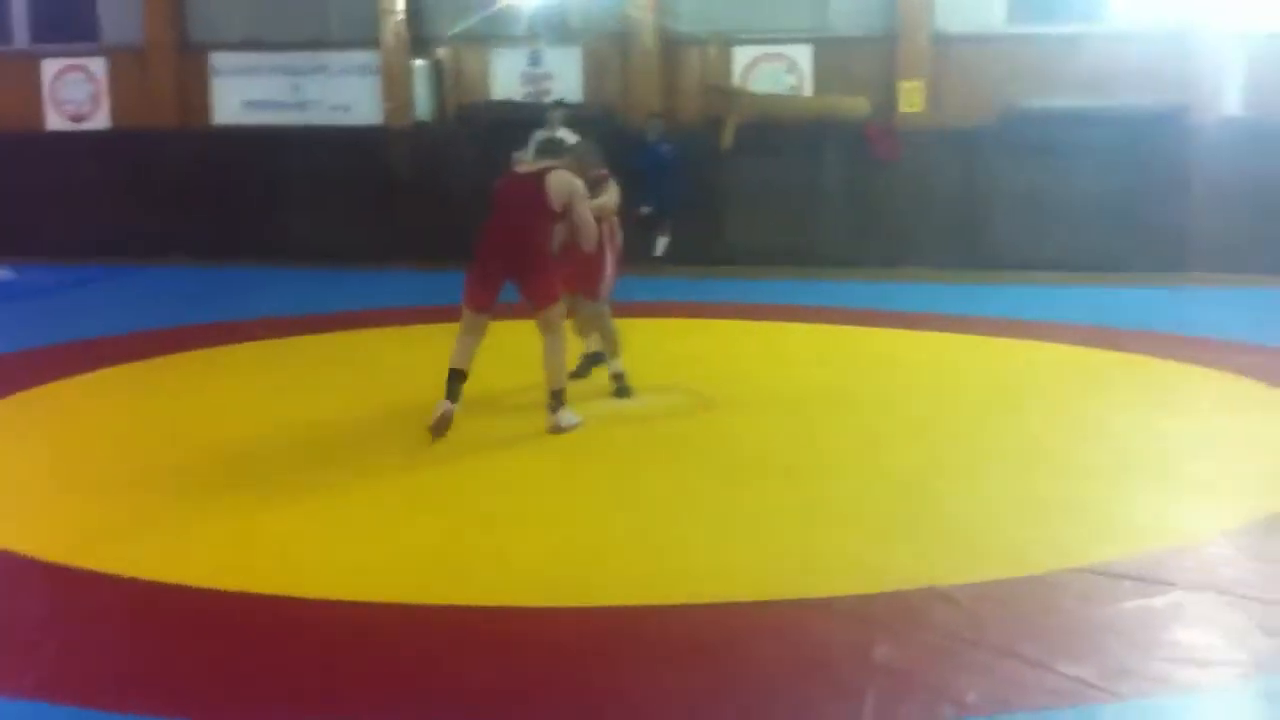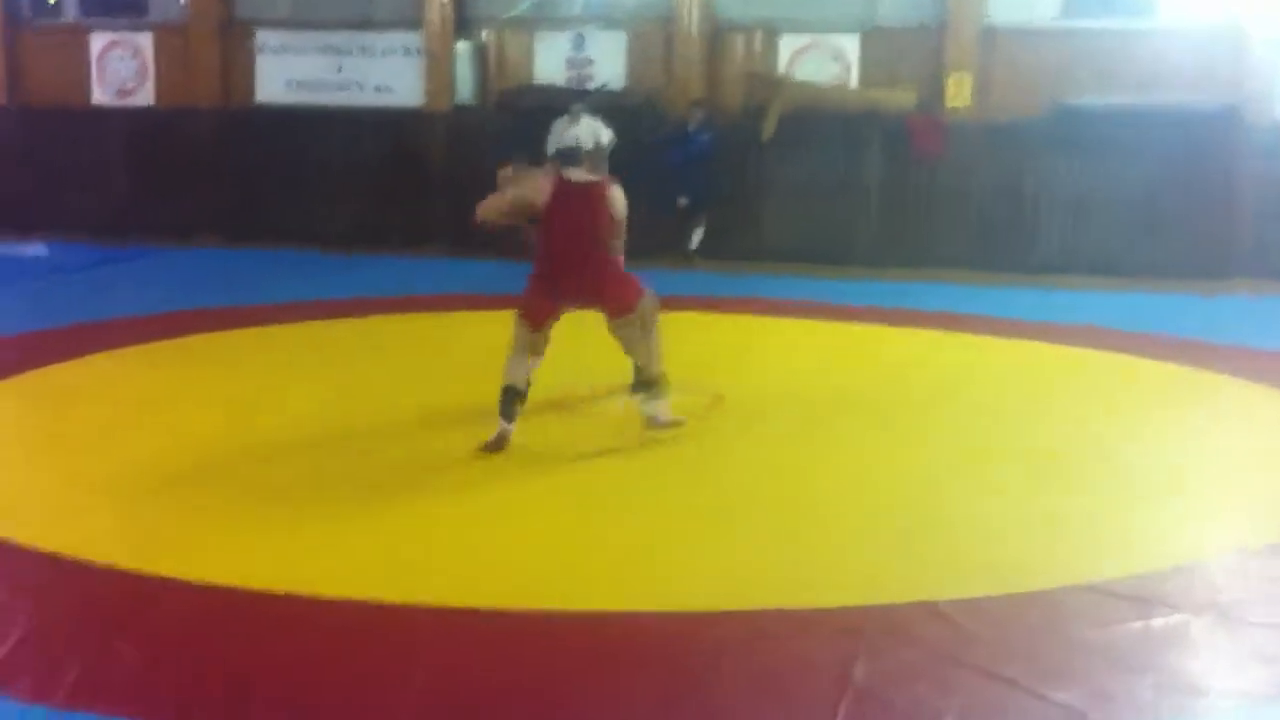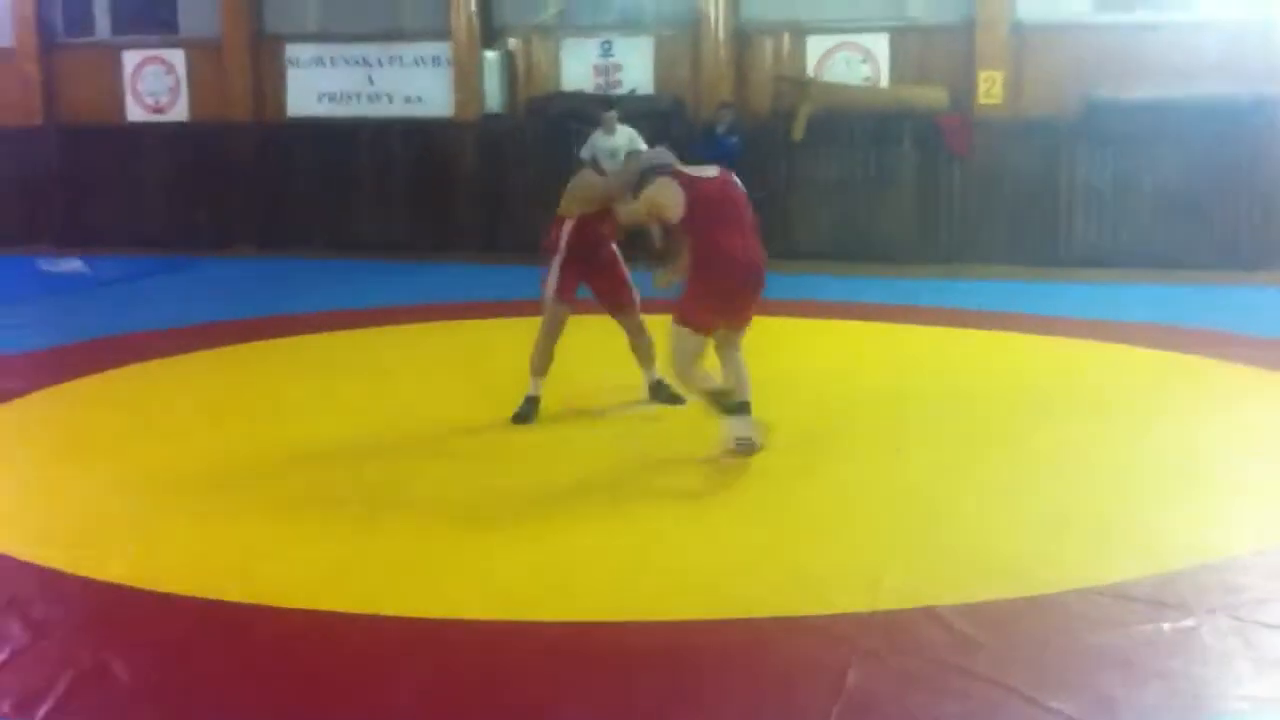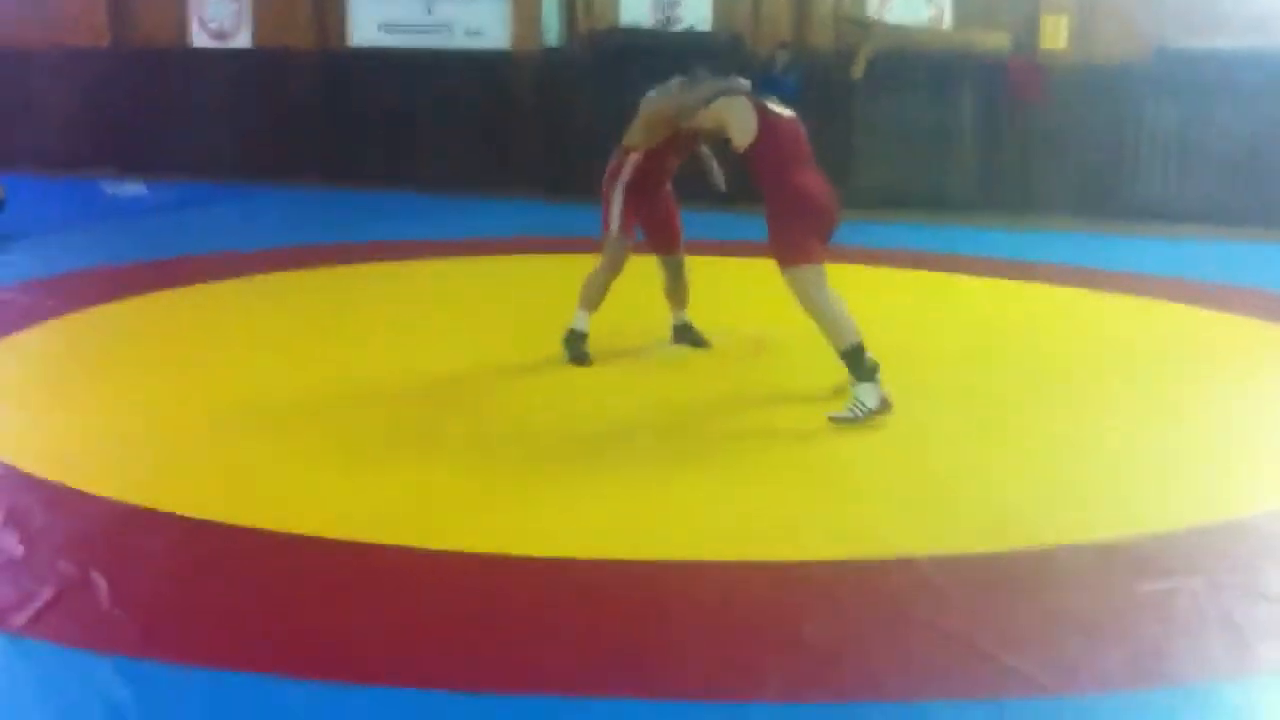
dt=0.4s
person 1, frame 1
left shoulder: (507, 178)
right shoulder: (570, 183)
right elbow: (588, 243)
left hip: (489, 250)
right hip: (530, 255)
left knee: (470, 330)
right knee: (554, 331)
left ankle: (449, 402)
right ankle: (559, 411)
person 1, frame 2
left shoulder: (540, 182)
right shoulder: (613, 191)
left elbow: (484, 213)
left wrist: (511, 188)
left hip: (554, 274)
right hip: (597, 272)
left knee: (525, 346)
right knee: (647, 317)
left ankle: (504, 426)
right ankle: (653, 402)
person 1, frame 3
left shoulder: (662, 187)
right shoulder: (727, 177)
left elbow: (624, 215)
right wrist: (680, 270)
left hip: (715, 271)
right hip: (751, 268)
left knee: (683, 367)
right knee: (729, 346)
left ankle: (737, 425)
right ankle: (743, 430)
person 1, frame 4
left shoulder: (731, 106)
right shoulder: (785, 112)
left elbow: (691, 121)
left hip: (791, 209)
right hip: (820, 198)
left knee: (819, 301)
right knee: (818, 293)
left ankle: (869, 389)
right ankle: (863, 363)
person 2, frame 1
left shoulder: (607, 188)
left elbow: (602, 206)
left hip: (600, 248)
right hip: (573, 245)
left knee: (597, 310)
right knee: (572, 301)
left ankle: (617, 372)
right ankle: (594, 352)
person 2, frame 2
left shoulder: (611, 192)
right shoulder: (559, 183)
left hip: (602, 256)
right hip: (568, 253)
left knee: (618, 320)
right knee: (535, 310)
left ankle: (642, 366)
right ankle: (521, 381)
person 2, frame 3
right shoulder: (587, 182)
right elbow: (609, 192)
left hip: (602, 253)
right hip: (568, 253)
left knee: (633, 320)
right knee: (552, 323)
left ankle: (656, 384)
right ankle: (533, 397)
person 2, frame 4
right shoulder: (657, 108)
left elbow: (700, 147)
right elbow: (677, 105)
left wrist: (713, 167)
left hip: (656, 188)
right hip: (626, 186)
left knee: (674, 260)
right knee: (614, 260)
left ankle: (681, 325)
right ankle: (576, 333)
